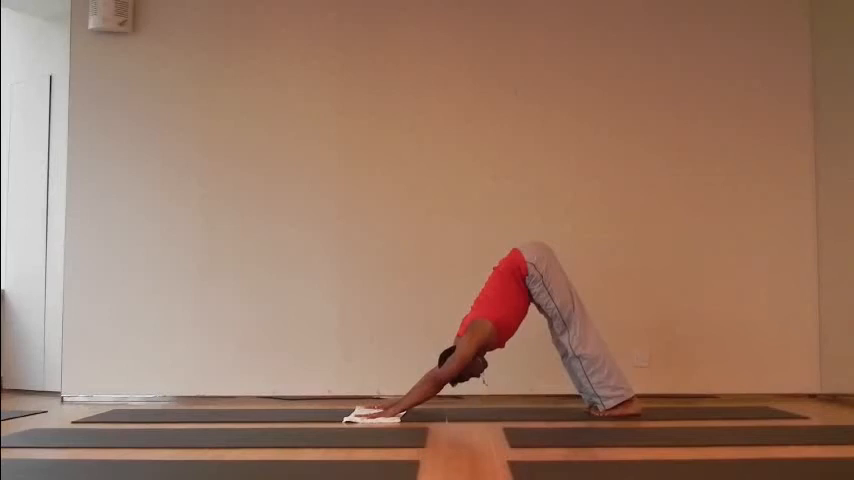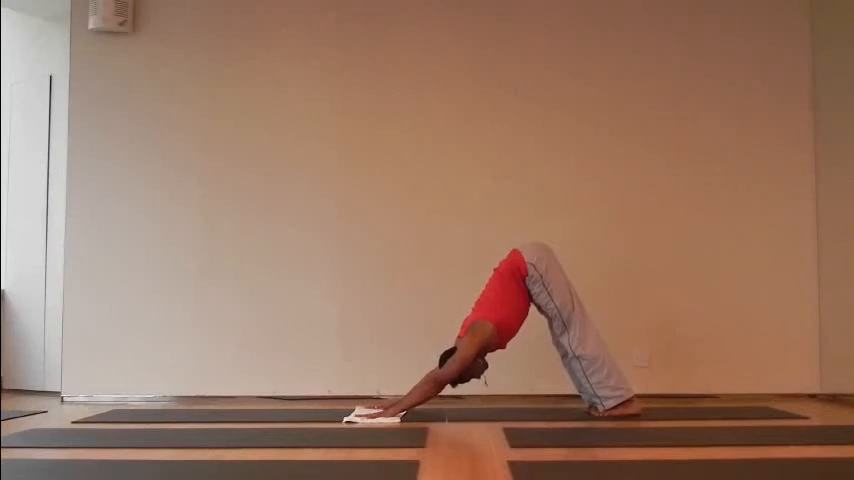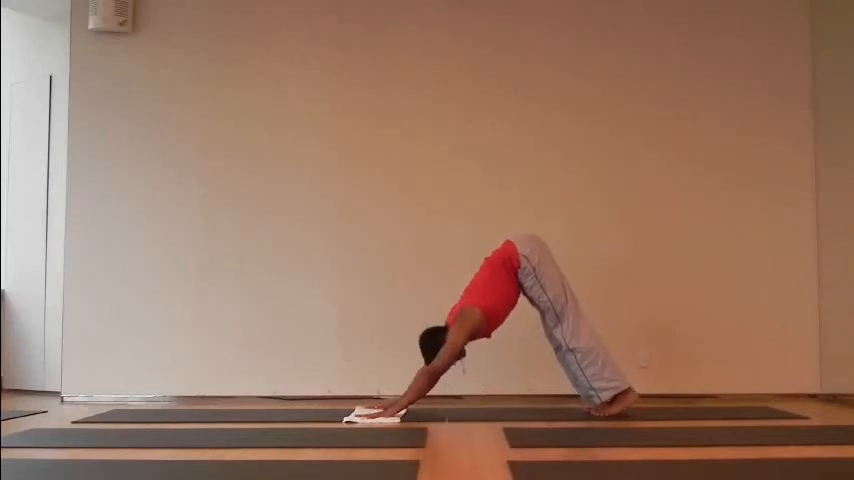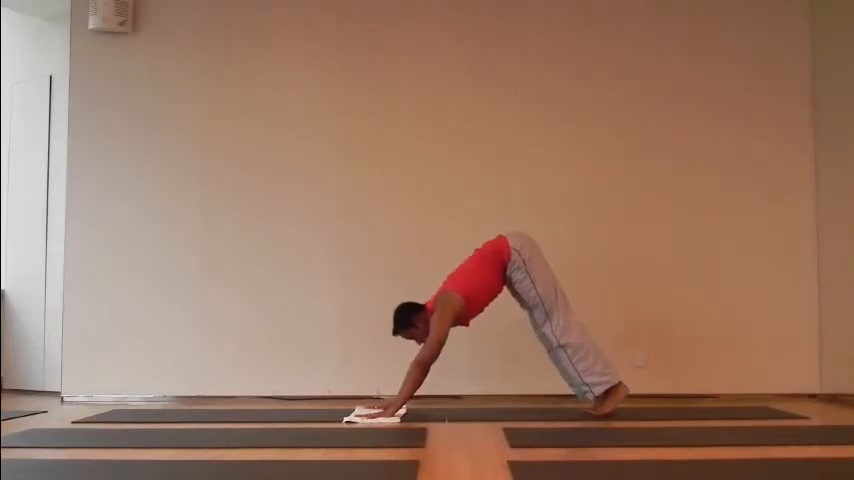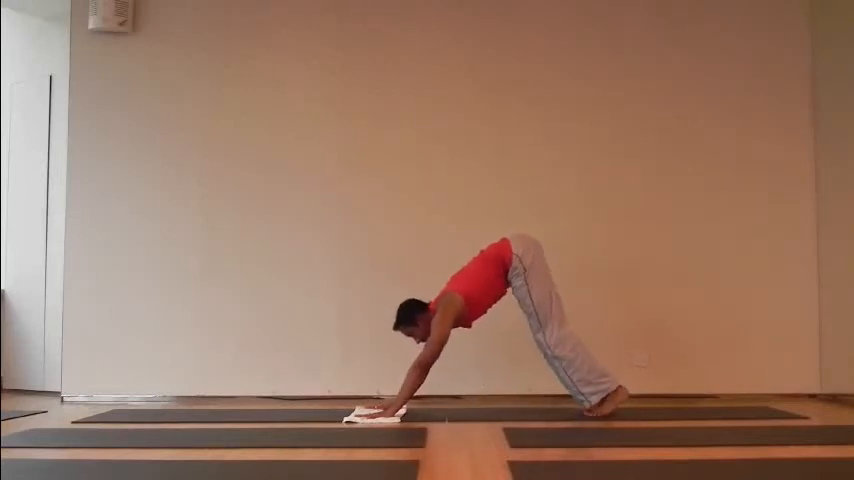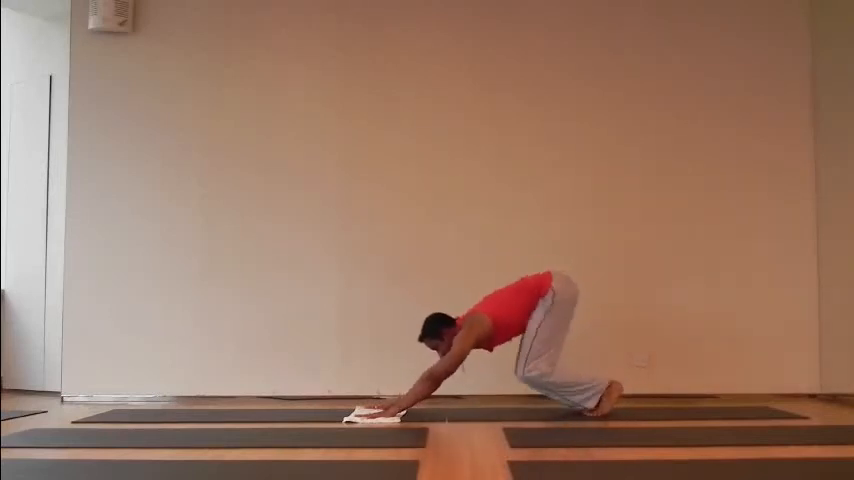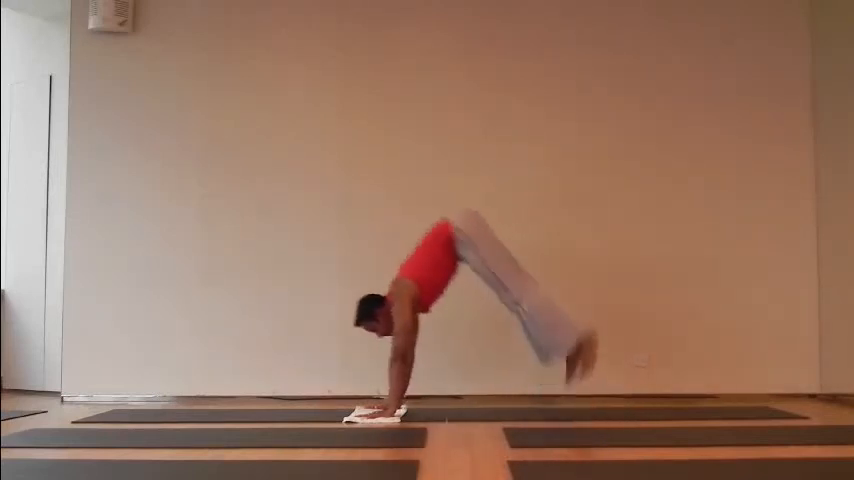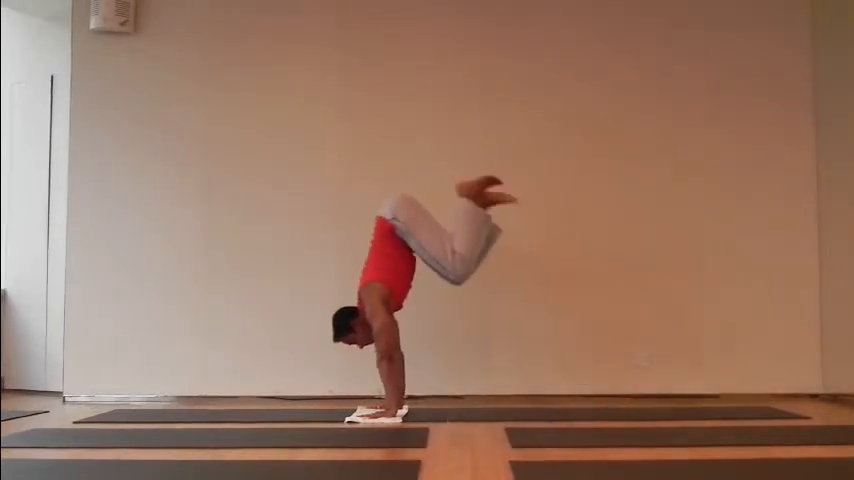
dt=0.5s
person 1, frame 1
left shoulder: (472, 341)
right shoulder: (469, 340)
left elbow: (437, 380)
right elbow: (436, 376)
left wrist: (396, 408)
right wrist: (399, 402)
left hip: (531, 264)
right hip: (527, 267)
left knee: (575, 336)
right knee: (568, 337)
left ankle: (620, 399)
right ankle: (607, 398)
person 1, frame 2
left shoulder: (473, 342)
right shoulder: (470, 342)
left elbow: (437, 380)
right elbow: (436, 377)
left wrist: (396, 408)
right wrist: (399, 402)
left hip: (531, 265)
right hip: (527, 266)
left knee: (575, 336)
right knee: (568, 337)
left ankle: (620, 399)
right ankle: (609, 399)
person 1, frame 3
left shoulder: (461, 328)
right shoulder: (458, 327)
left elbow: (432, 372)
right elbow: (431, 370)
left wrist: (397, 406)
right wrist: (400, 400)
left hip: (524, 257)
right hip: (519, 260)
left knee: (569, 329)
right knee: (560, 331)
left ankle: (618, 391)
right ankle: (607, 393)
person 1, frame 4
left shoulder: (443, 312)
right shoulder: (437, 311)
left elbow: (422, 363)
right elbow: (422, 364)
left wrist: (396, 405)
right wrist: (397, 400)
left hip: (514, 253)
right hip: (509, 257)
left knee: (558, 325)
right knee: (549, 328)
left ankle: (609, 386)
right ankle: (599, 389)
person 1, frame 5
left shoulder: (444, 313)
right shoulder: (443, 312)
left elbow: (422, 364)
right elbow: (423, 364)
left wrist: (396, 405)
right wrist: (397, 400)
left hip: (518, 256)
right hip: (515, 257)
left knee: (550, 336)
right knee: (547, 336)
left ankle: (607, 391)
right ankle: (600, 393)
person 1, frame 6
left shoulder: (470, 332)
right shoulder: (467, 328)
left elbow: (434, 376)
right elbow: (434, 376)
left wrist: (398, 406)
right wrist: (401, 402)
left hip: (554, 291)
right hip: (548, 290)
left knee: (530, 371)
right knee: (532, 369)
left ankle: (604, 390)
right ankle: (598, 394)
person 1, frame 7
left shoulder: (401, 301)
right shoulder: (405, 303)
left elbow: (400, 357)
right elbow: (405, 357)
left wrist: (392, 405)
right wrist: (393, 402)
left knee: (515, 294)
right knee: (515, 290)
left ankle: (577, 341)
right ankle: (572, 345)
person 1, frame 8
left shoulder: (373, 306)
right shoulder: (375, 305)
left elbow: (386, 357)
right elbow: (392, 355)
left wrist: (393, 405)
right wrist: (396, 401)
right hip: (398, 222)
left knee: (457, 270)
left ankle: (472, 198)
right ankle: (475, 202)
